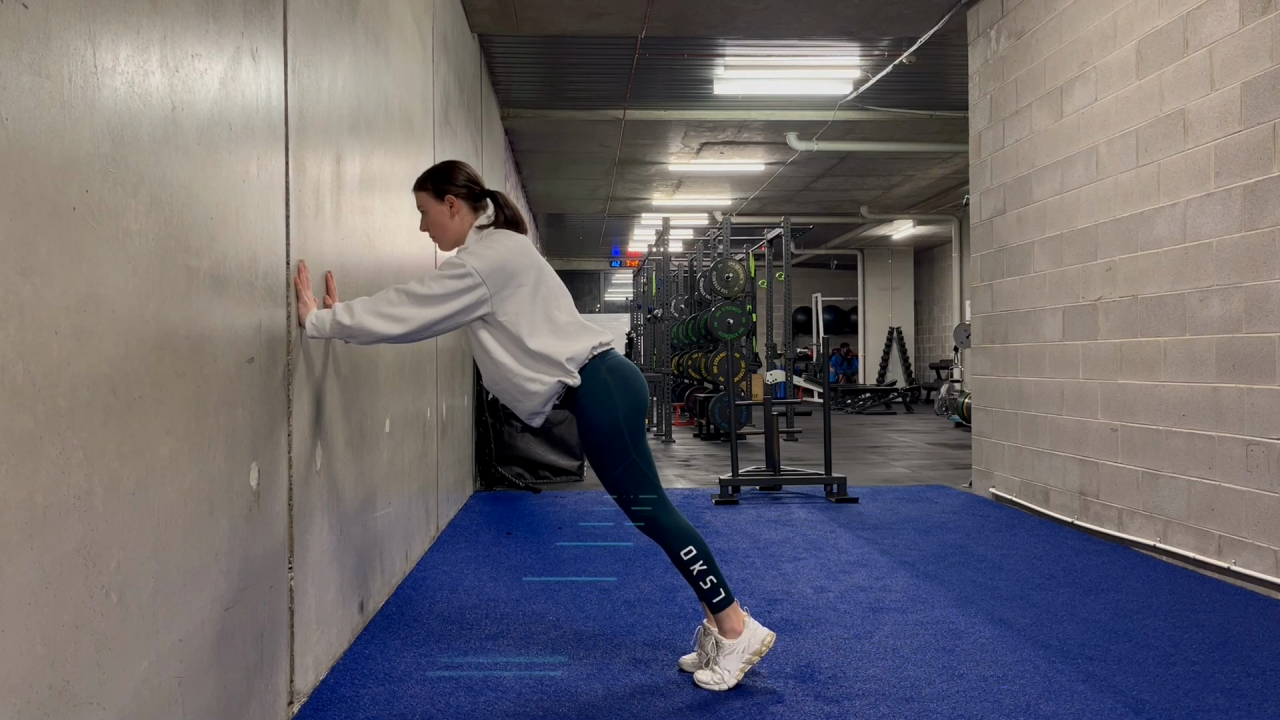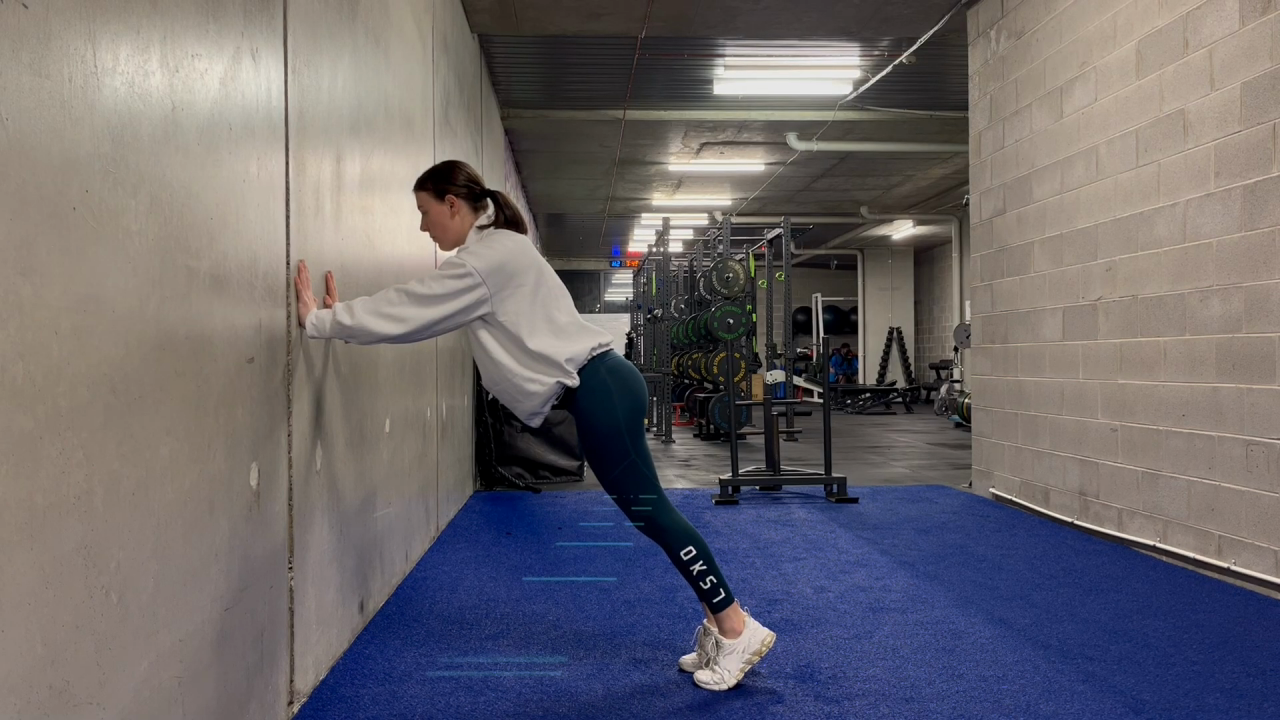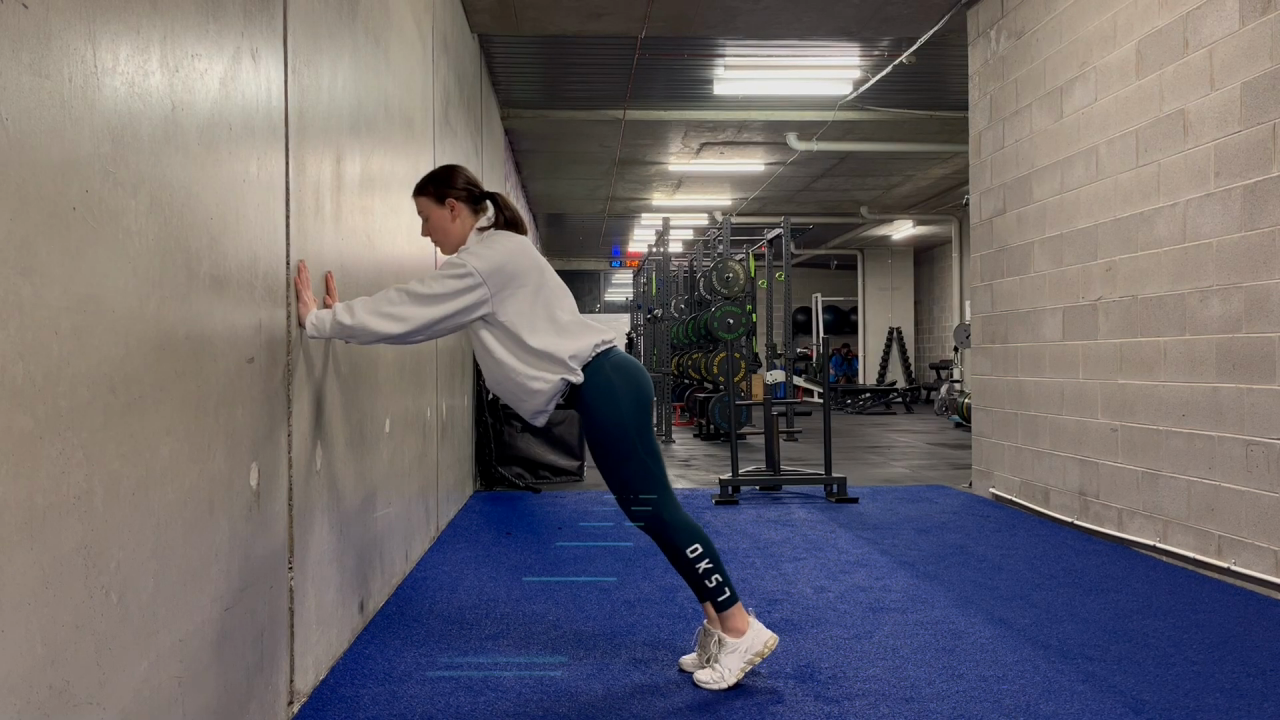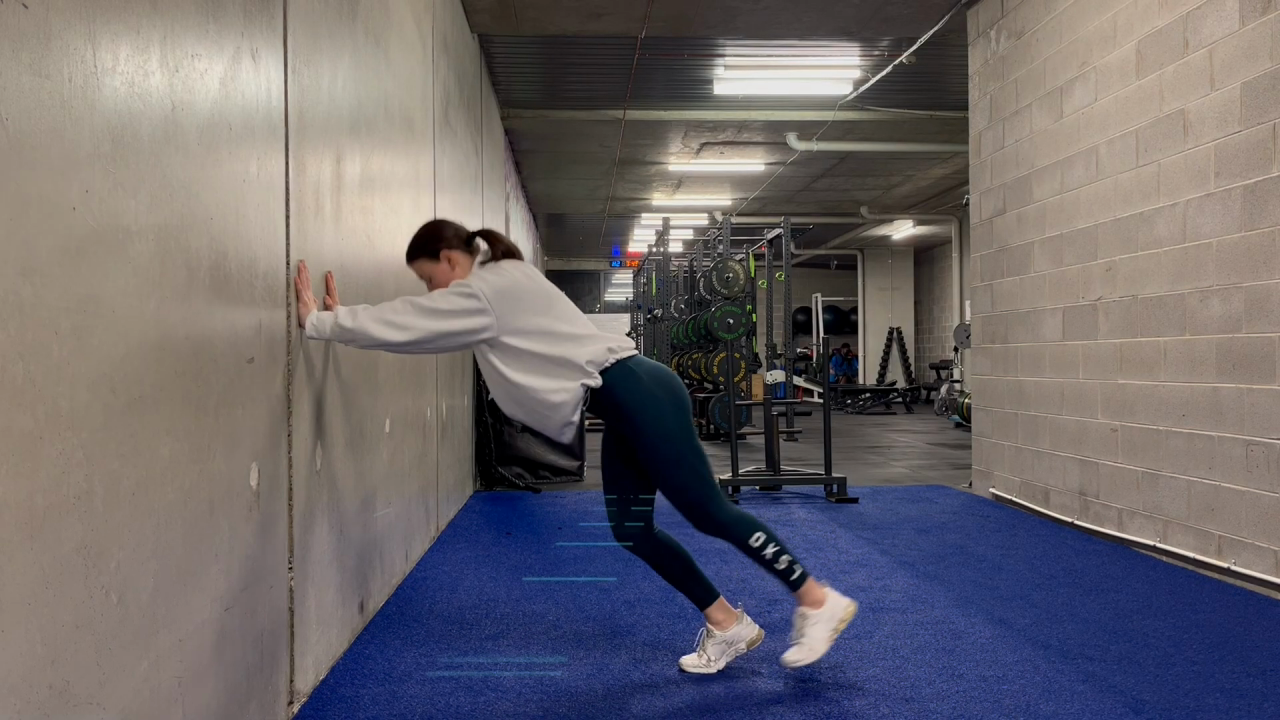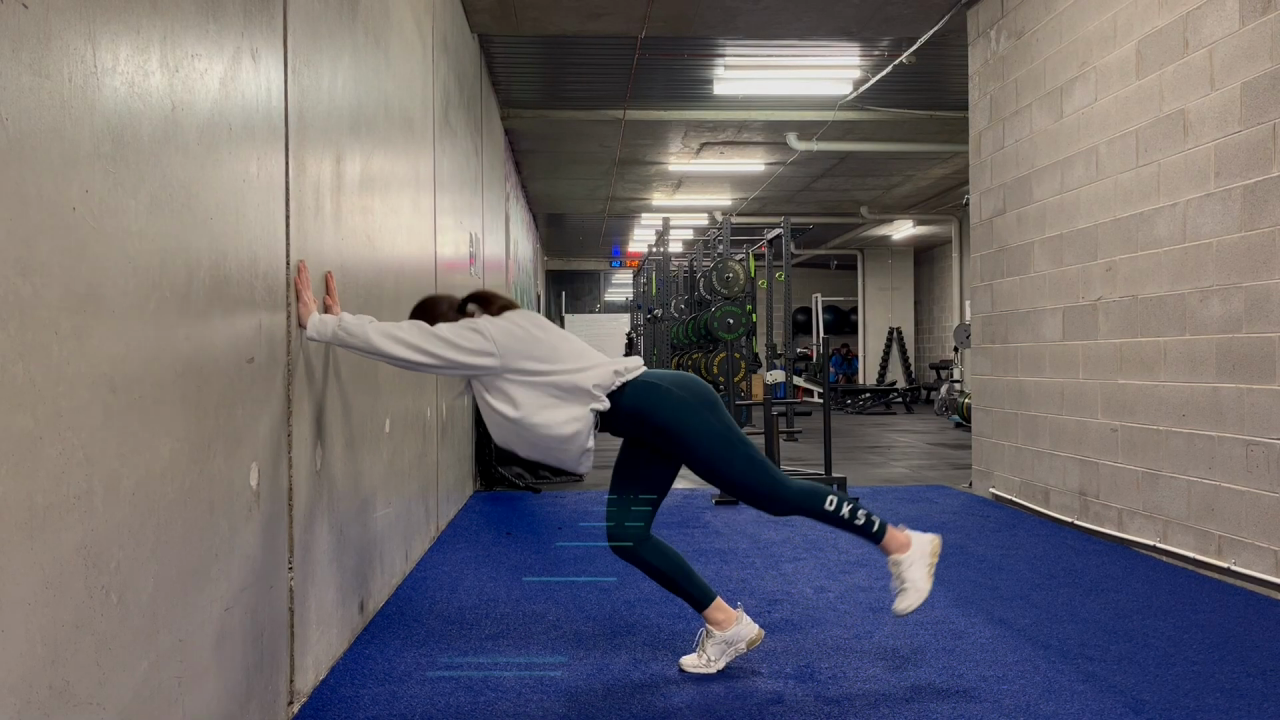
dt=0.3s
person 1, frame 1
left shoulder: (487, 258)
right shoulder: (493, 254)
left elbow: (407, 311)
right elbow: (416, 311)
left wrist: (318, 320)
right wrist: (344, 315)
left hip: (599, 388)
right hip: (599, 387)
left knee: (649, 510)
right knee: (646, 510)
left ankle: (738, 629)
right ankle: (720, 623)
person 1, frame 2
left shoulder: (488, 258)
right shoulder: (492, 254)
left elbow: (408, 311)
right elbow: (416, 312)
left wrist: (319, 320)
right wrist: (342, 315)
left hip: (598, 389)
right hip: (597, 387)
left knee: (647, 510)
right knee: (645, 511)
left ankle: (738, 630)
right ankle: (720, 626)
person 1, frame 3
left shoulder: (487, 259)
right shoulder: (492, 257)
left elbow: (405, 312)
right elbow: (412, 313)
left wrist: (317, 319)
right wrist: (341, 314)
left hip: (606, 387)
right hip: (602, 388)
left knee: (656, 509)
right knee: (646, 511)
left ankle: (742, 629)
right ankle: (722, 622)
person 1, frame 4
left shoulder: (488, 289)
right shoulder: (496, 287)
left elbow: (409, 324)
right elbow: (417, 326)
left wrist: (317, 321)
right wrist: (343, 317)
left hip: (637, 394)
right hip: (624, 403)
left knee: (707, 511)
right knee: (631, 529)
left ankle: (819, 602)
right ankle: (728, 624)
person 1, frame 5
left shoulder: (490, 336)
right shoulder: (494, 342)
left elbow: (407, 342)
right elbow: (409, 344)
left wrist: (319, 323)
right wrist: (338, 322)
left hip: (663, 406)
right hip: (649, 422)
left knee: (773, 494)
right knee: (626, 535)
left ankle: (903, 544)
right ankle: (727, 625)
